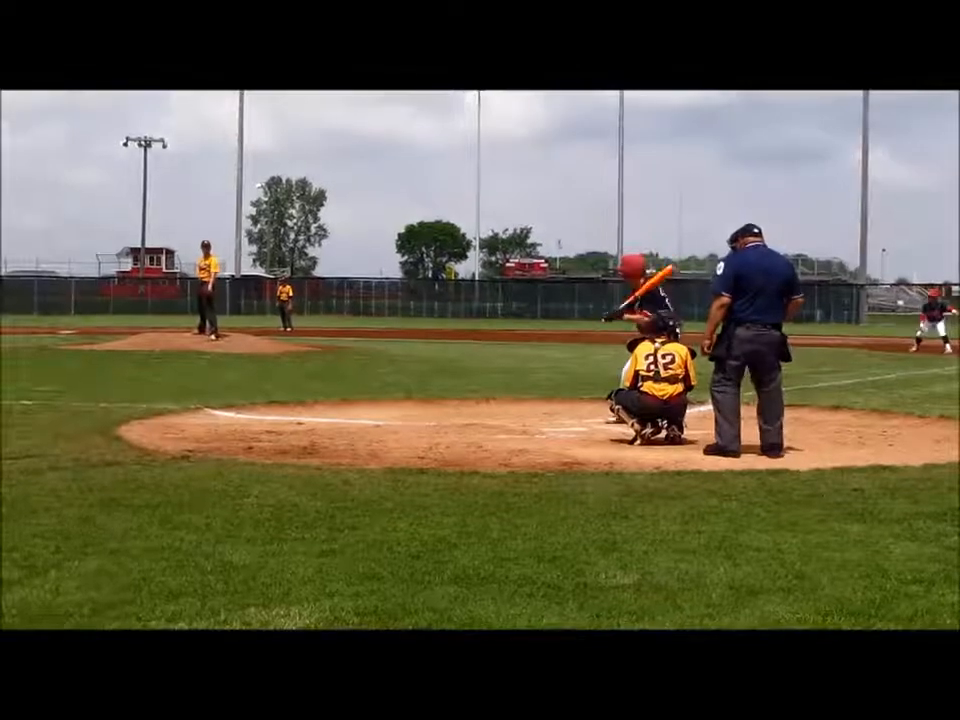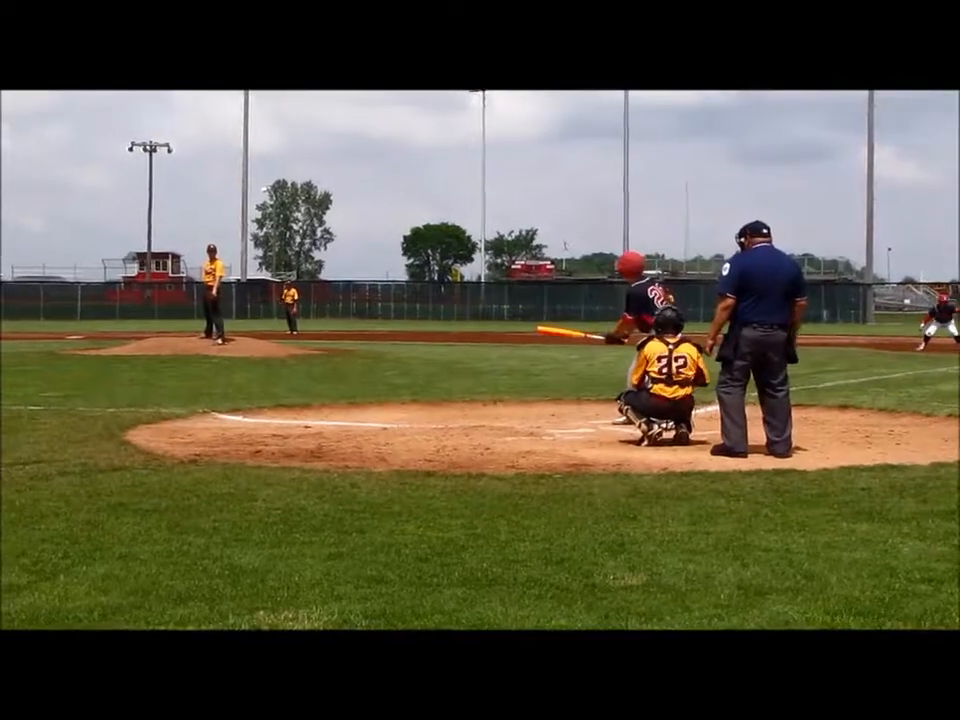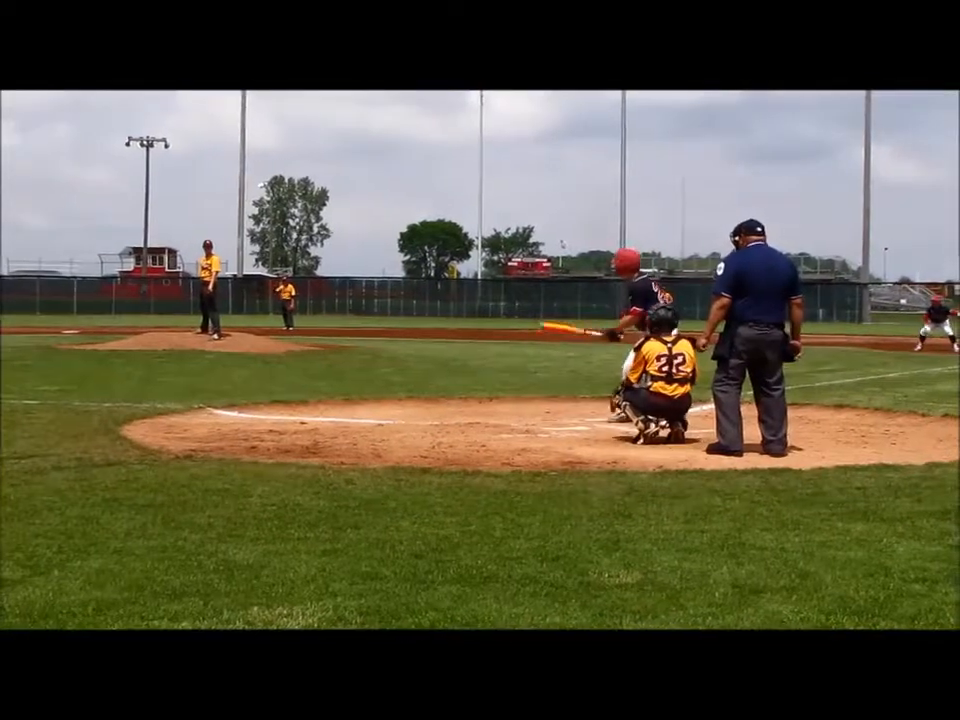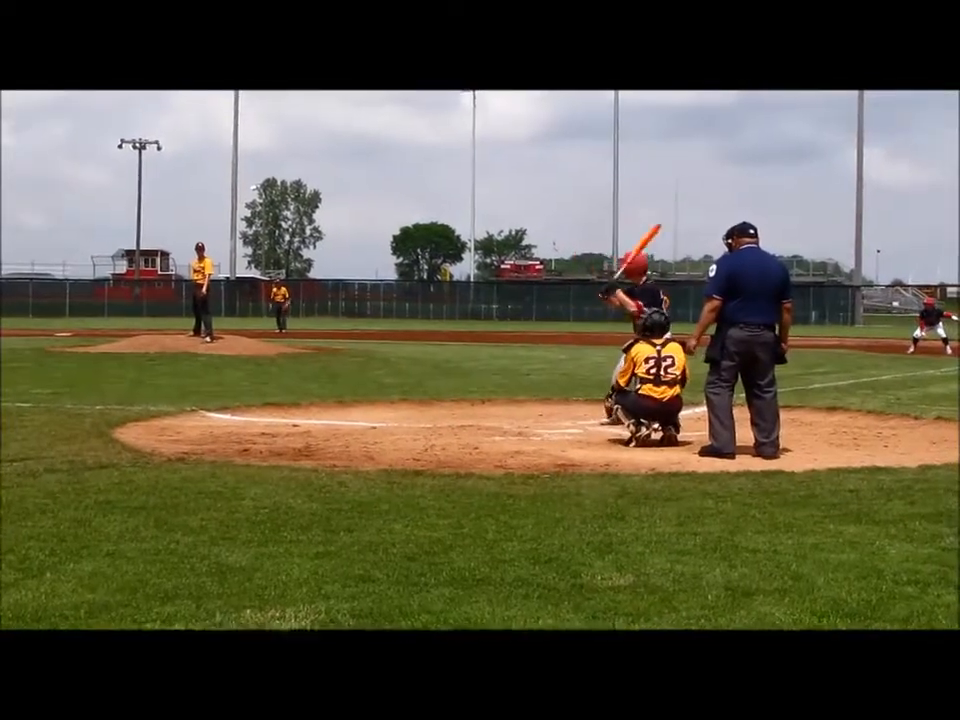
dt=0.5s
person 1, frame 1
left shoulder: (733, 260)
right shoulder: (784, 263)
left elbow: (722, 301)
right elbow: (796, 300)
left wrist: (708, 335)
left hip: (739, 334)
right hip: (771, 335)
left knee: (724, 386)
right knee: (770, 388)
left ankle: (728, 444)
right ankle: (773, 443)
person 1, frame 2
left shoulder: (739, 261)
right shoulder: (790, 264)
left elbow: (727, 303)
right elbow: (800, 304)
left wrist: (712, 336)
right wrist: (790, 334)
left hip: (745, 335)
right hip: (777, 336)
left knee: (731, 386)
right knee: (777, 390)
left ankle: (735, 444)
right ankle: (781, 444)
person 1, frame 3
left shoulder: (734, 260)
right shoulder: (786, 263)
left elbow: (722, 302)
right elbow: (796, 303)
left wrist: (706, 335)
right wrist: (796, 337)
left hip: (741, 333)
right hip: (773, 335)
left knee: (726, 385)
right knee: (772, 389)
left ankle: (730, 443)
right ankle: (776, 443)
person 1, frame 4
left shoulder: (727, 263)
right shoulder: (778, 266)
left elbow: (713, 305)
right elbow: (786, 308)
left wrist: (695, 337)
right wrist: (783, 340)
left hip: (733, 335)
right hip: (765, 337)
left knee: (719, 387)
right knee: (765, 391)
left ankle: (722, 445)
right ankle: (768, 445)
